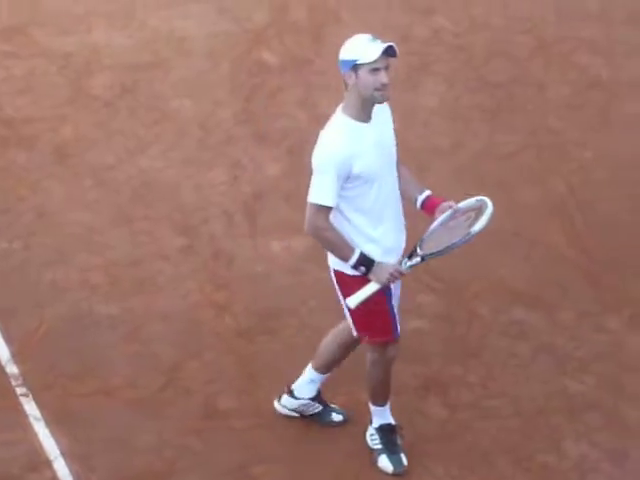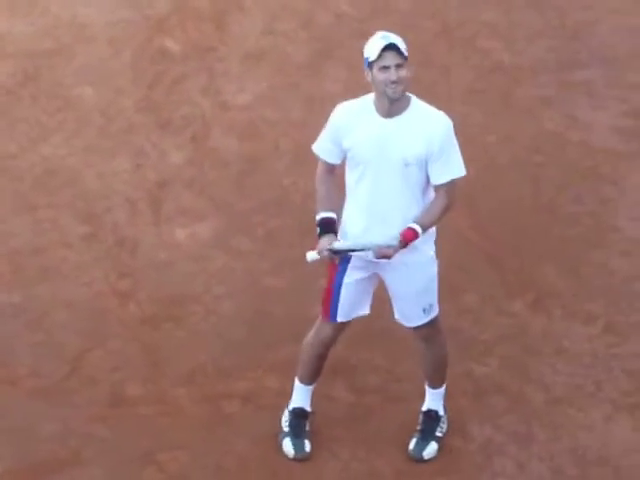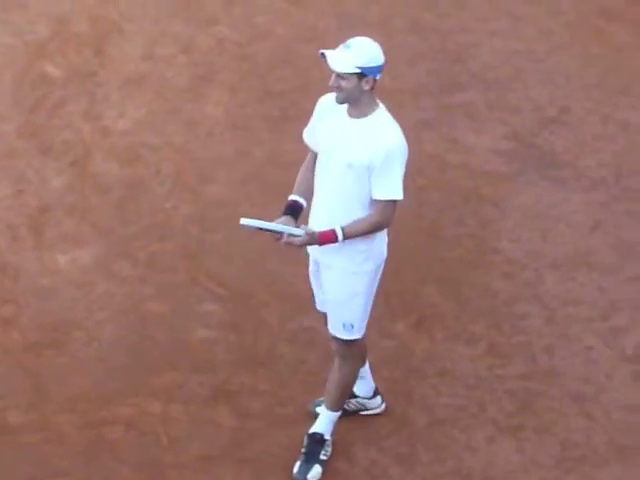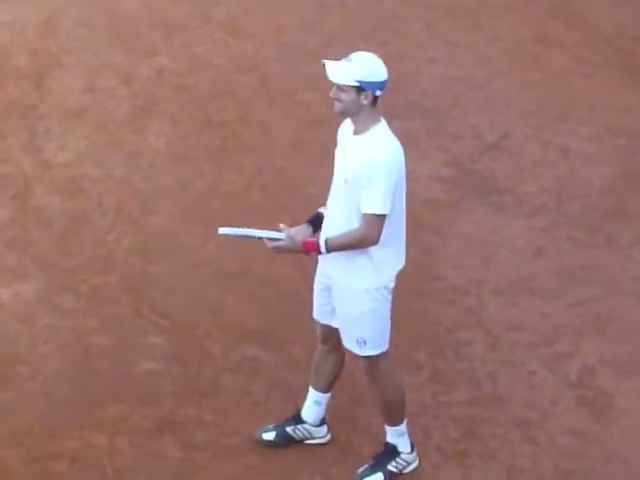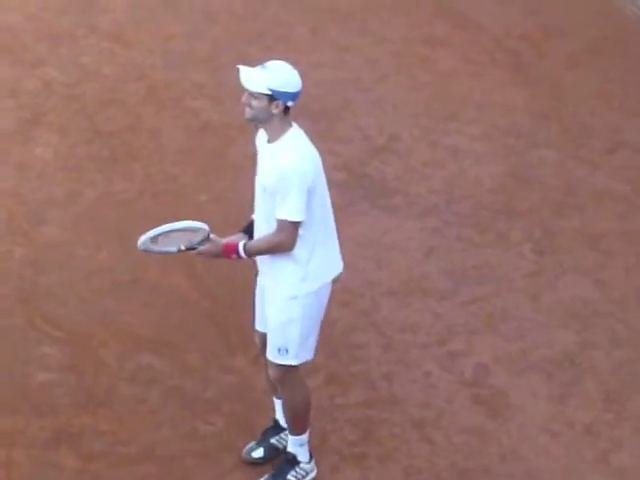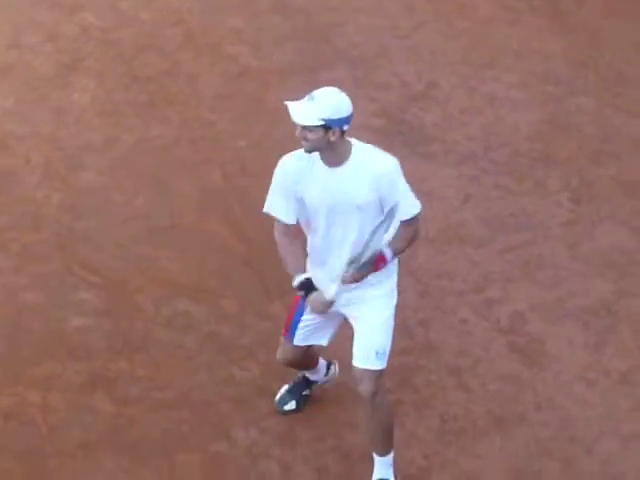
dt=0.7s
person 1, frame 1
left shoulder: (381, 112)
right shoulder: (336, 146)
right elbow: (316, 223)
left wrist: (430, 201)
right wrist: (366, 265)
left hip: (387, 251)
right hip: (361, 263)
left knee: (356, 330)
right knee: (384, 347)
left ankle: (301, 395)
right ankle: (382, 428)
person 1, frame 2
left shoulder: (435, 126)
right shoulder: (346, 116)
left elbow: (445, 196)
right elbow: (327, 170)
left wrist: (406, 236)
right wrist: (328, 226)
left hip: (411, 251)
right hip: (355, 243)
left knee: (427, 332)
right knee: (326, 331)
left ankle: (434, 412)
right ankle: (297, 411)
person 1, frame 3
left shoulder: (388, 140)
right shoulder: (327, 108)
left elbow: (383, 216)
left wrist: (324, 237)
right wrist: (293, 210)
left hip: (355, 256)
right hip: (319, 243)
left knee: (344, 344)
right knee: (341, 332)
left ankle: (321, 433)
right ankle: (365, 394)
person 1, frame 4
left shoulder: (380, 155)
right shoulder: (348, 130)
left elbow: (370, 234)
left wrist: (309, 245)
right wrist: (315, 222)
left hip: (365, 275)
right hip: (336, 263)
left knee: (374, 363)
right knee: (327, 338)
right ankle: (311, 421)
person 1, frame 5
left shoulder: (294, 161)
right shoulder: (266, 137)
left elbow: (285, 239)
left wrist: (230, 249)
right wrist: (248, 230)
left hip: (298, 279)
right hip: (274, 271)
left knee: (283, 370)
right knee: (268, 350)
right ankle: (283, 426)
person 1, frame 6
left shoulder: (382, 167)
right shoulder: (291, 169)
left elbow: (411, 226)
right elbow: (284, 229)
left wrist: (377, 261)
right wrist: (305, 285)
left hip: (372, 286)
right hip: (321, 282)
left knee: (369, 388)
right knee: (290, 354)
right ankle: (317, 371)
